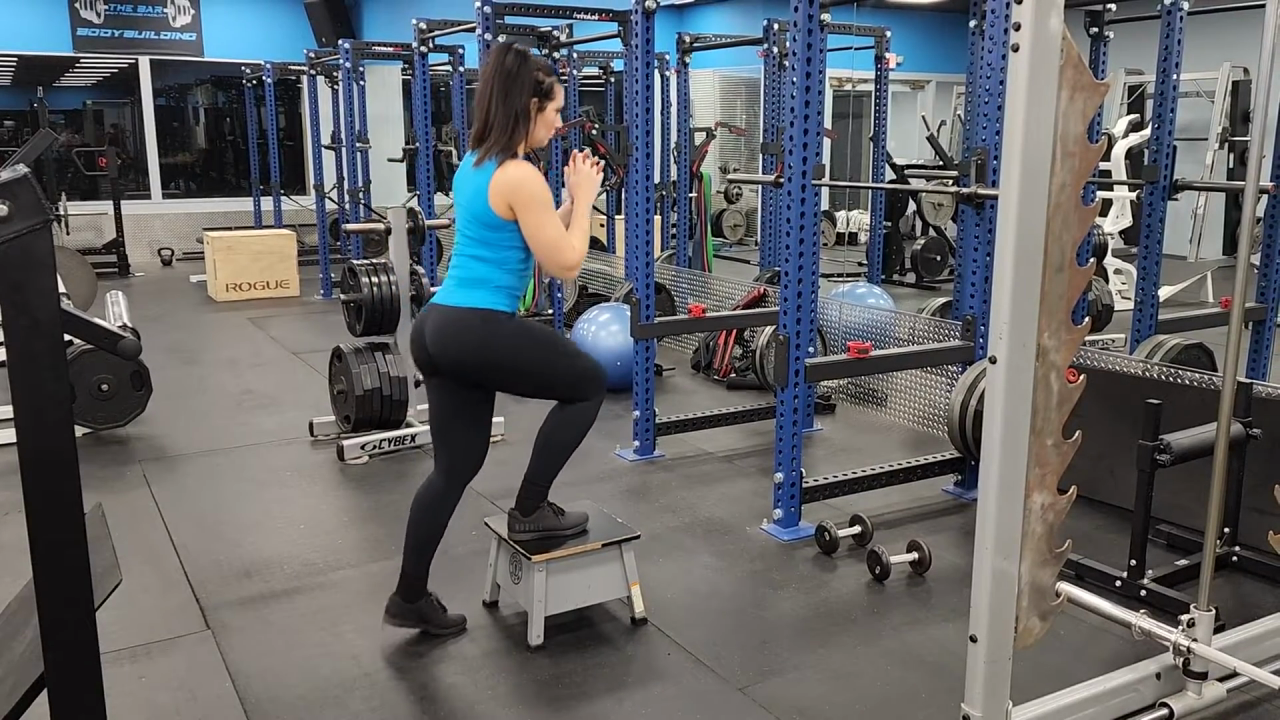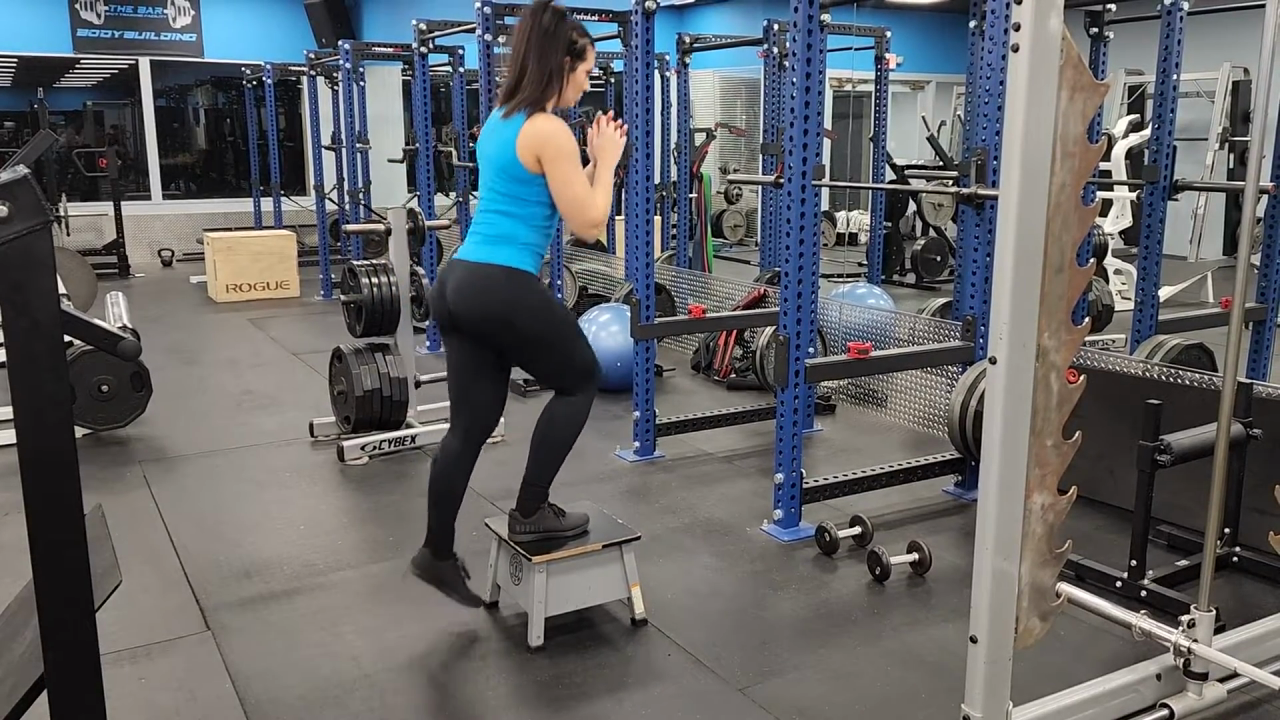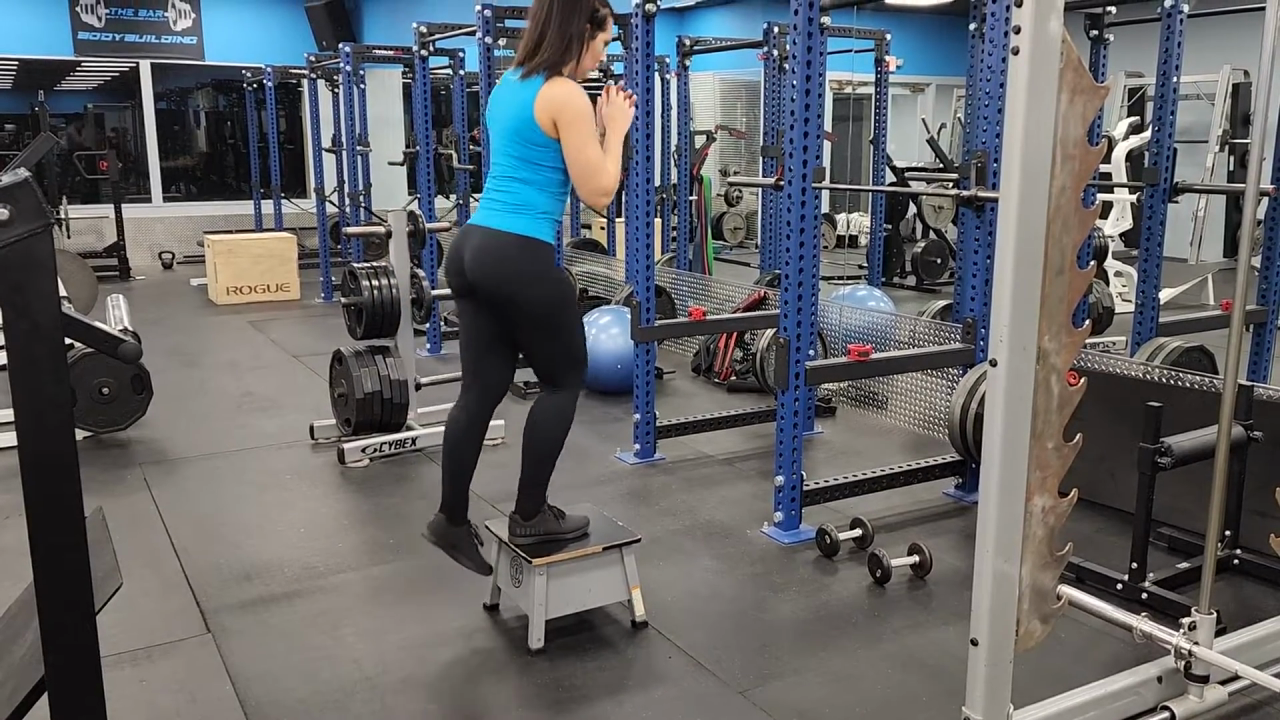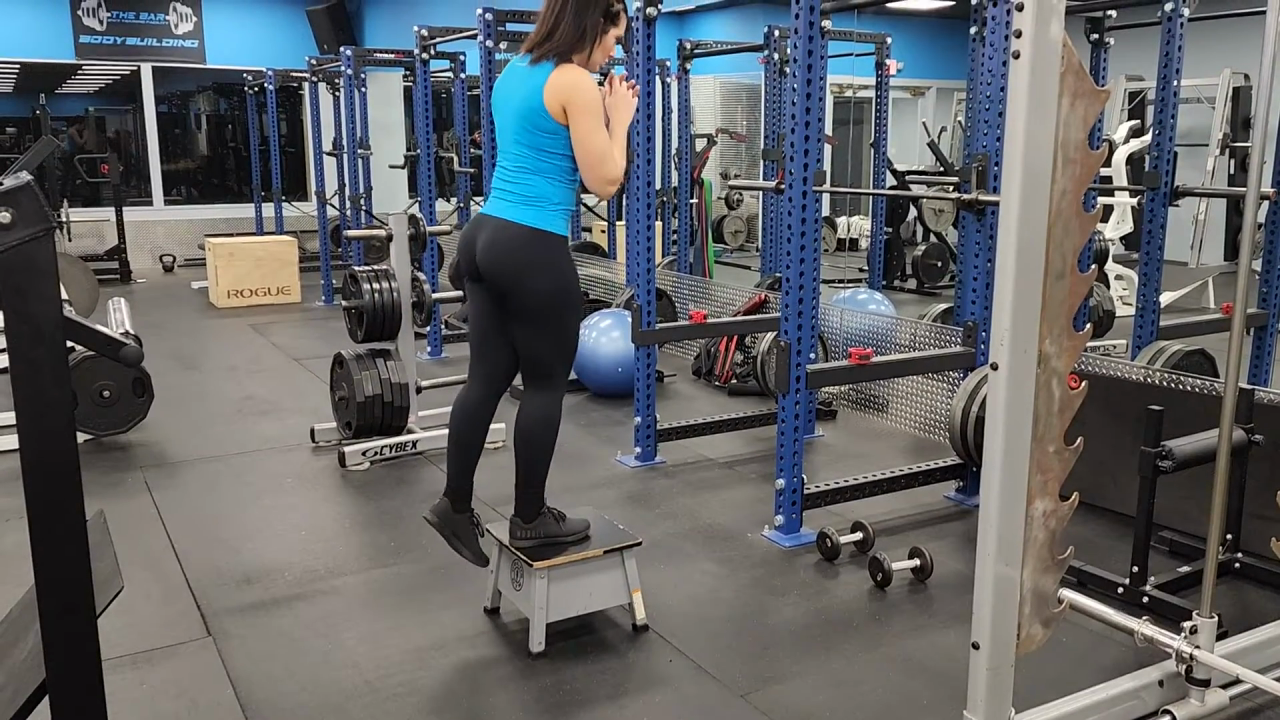
dt=0.2s
person 1, frame 1
left shoulder: (474, 164)
right shoulder: (518, 177)
right elbow: (564, 265)
left wrist: (568, 201)
right wrist: (583, 200)
left hip: (437, 329)
right hip: (478, 331)
left knee: (454, 467)
right knee: (587, 384)
left ankle: (410, 597)
right ankle: (530, 511)
person 1, frame 2
left shoulder: (499, 120)
right shoulder: (548, 131)
right elbow: (587, 224)
left wrist: (590, 162)
right wrist: (606, 162)
left hip: (457, 285)
right hip: (502, 289)
left knee: (469, 424)
right knee: (578, 381)
left ankle: (437, 553)
right ankle: (530, 513)
person 1, frame 3
left shoulder: (508, 85)
right shoulder: (565, 95)
right elbow: (597, 193)
left wrist: (597, 128)
right wrist: (614, 130)
left hip: (471, 250)
right hip: (520, 258)
left knee: (480, 391)
right knee: (565, 378)
left ankle: (452, 520)
right ankle: (530, 515)
person 1, frame 4
left shoulder: (514, 72)
right shoulder: (574, 82)
right elbow: (604, 181)
left wrist: (601, 118)
right wrist: (619, 121)
left hip: (483, 238)
right hip: (532, 249)
left knee: (487, 377)
right knee: (546, 383)
left ankle: (454, 505)
right ankle: (530, 519)
